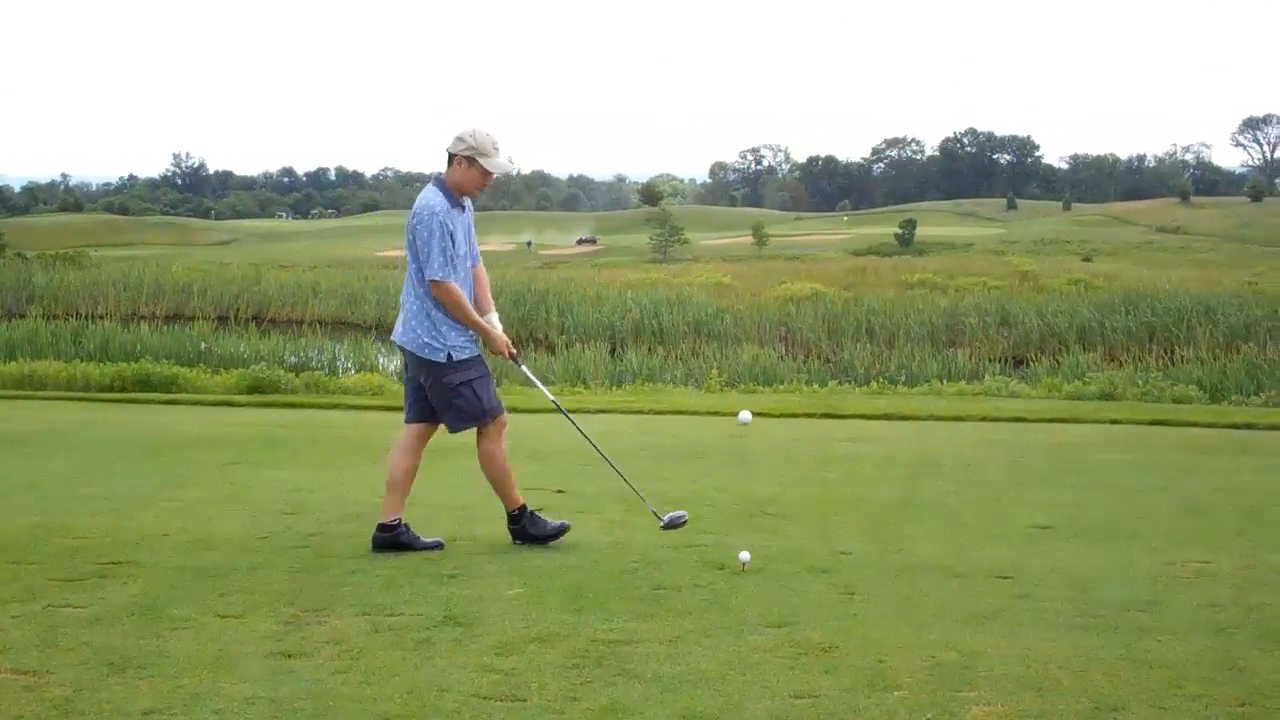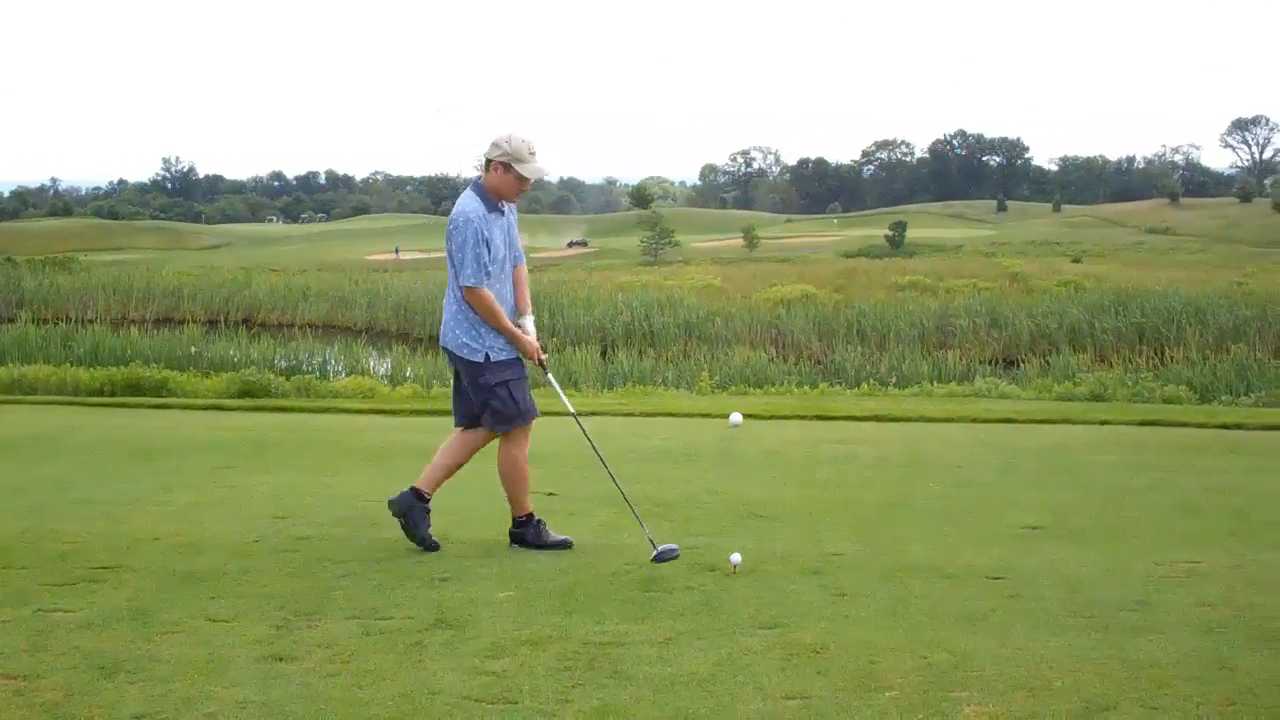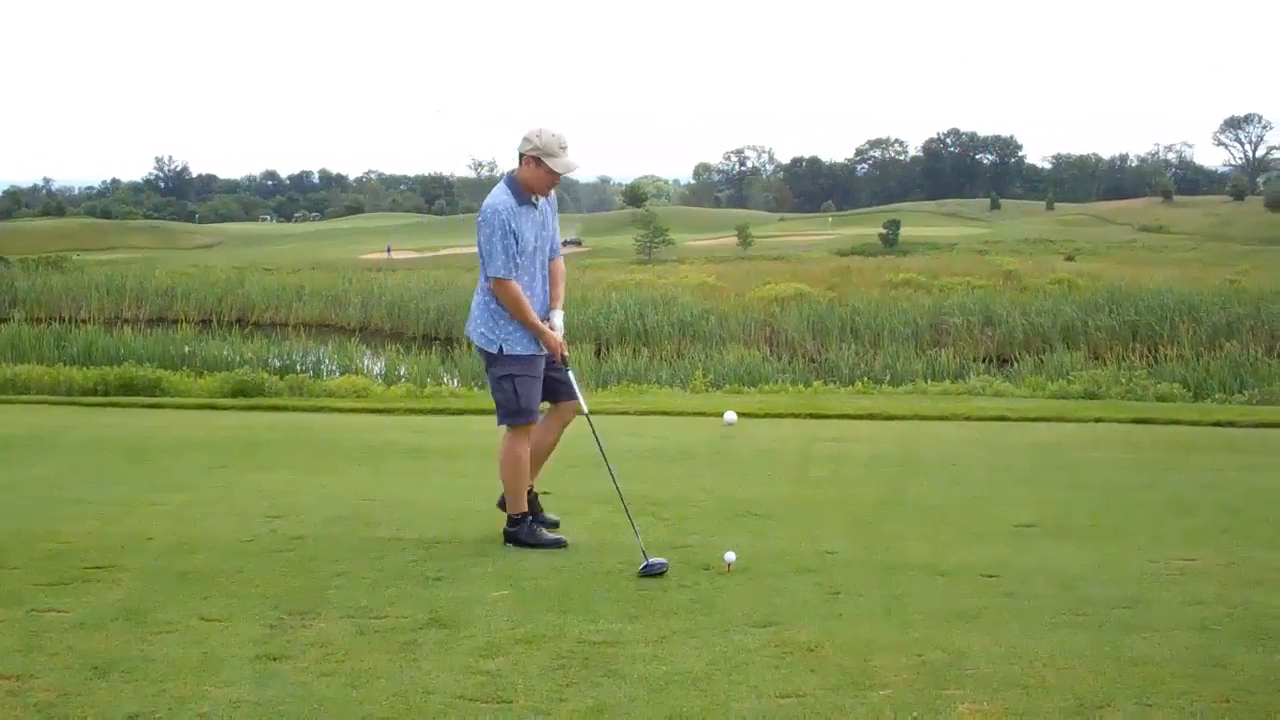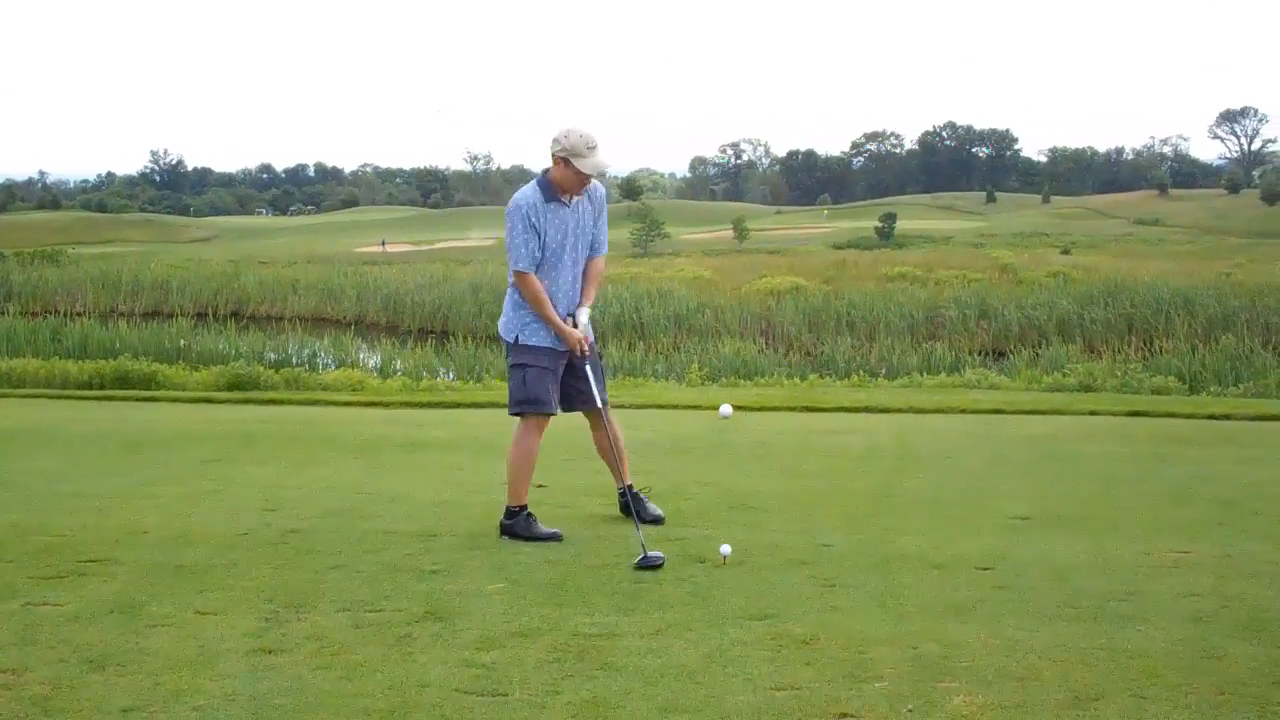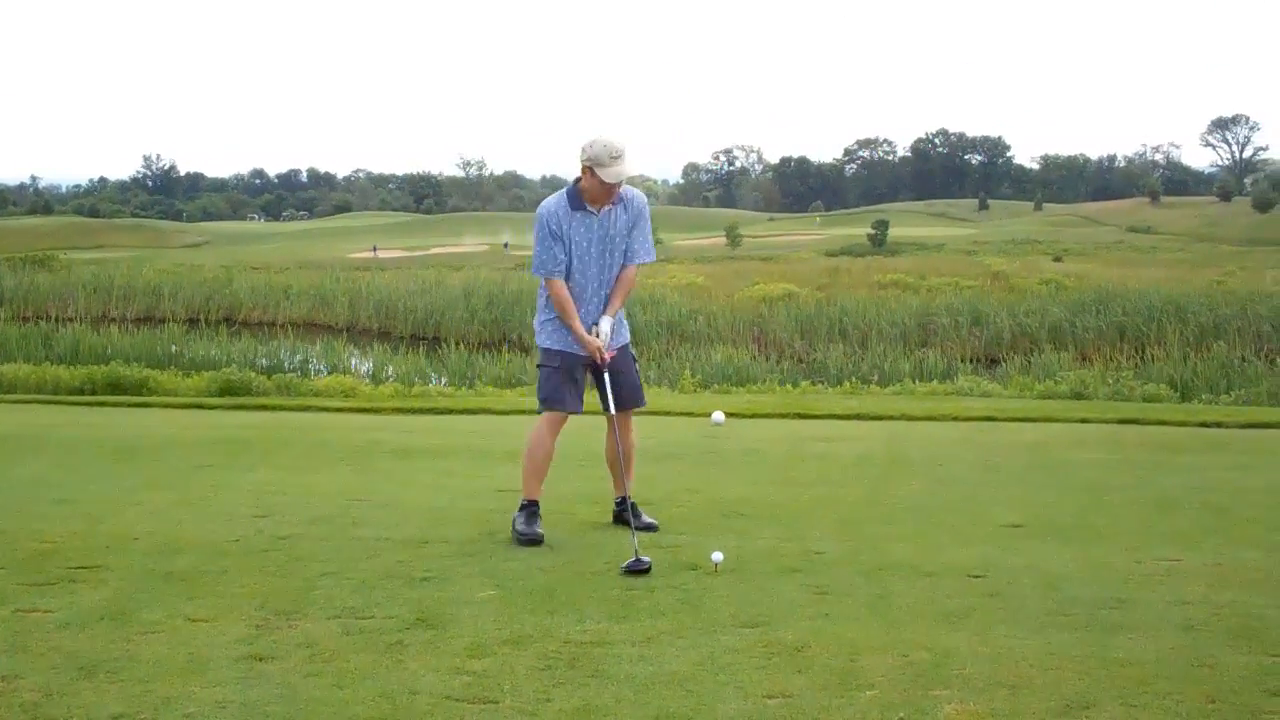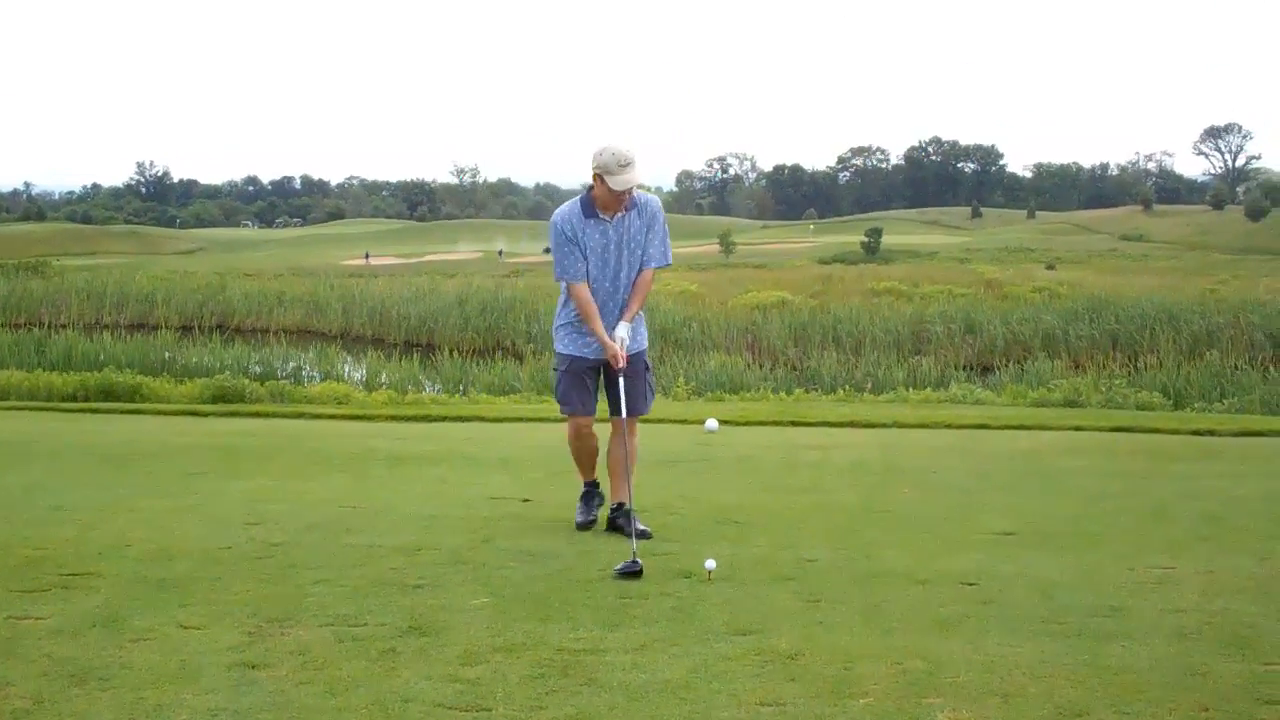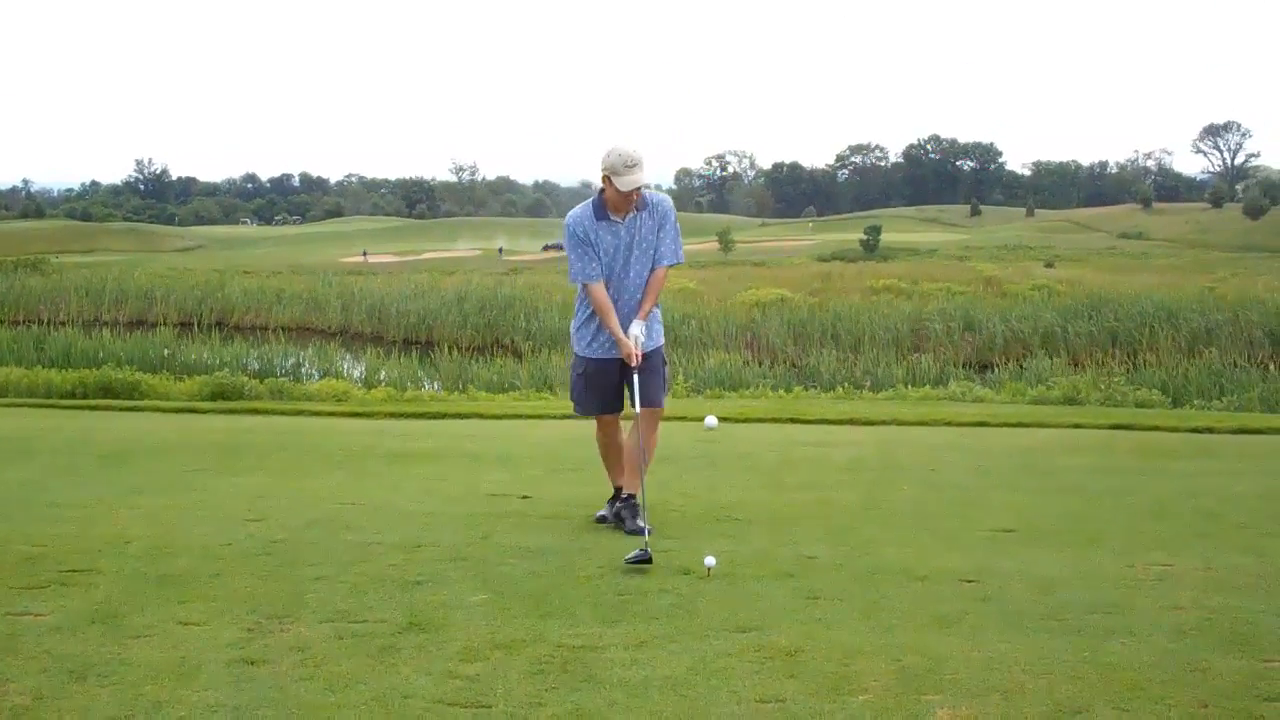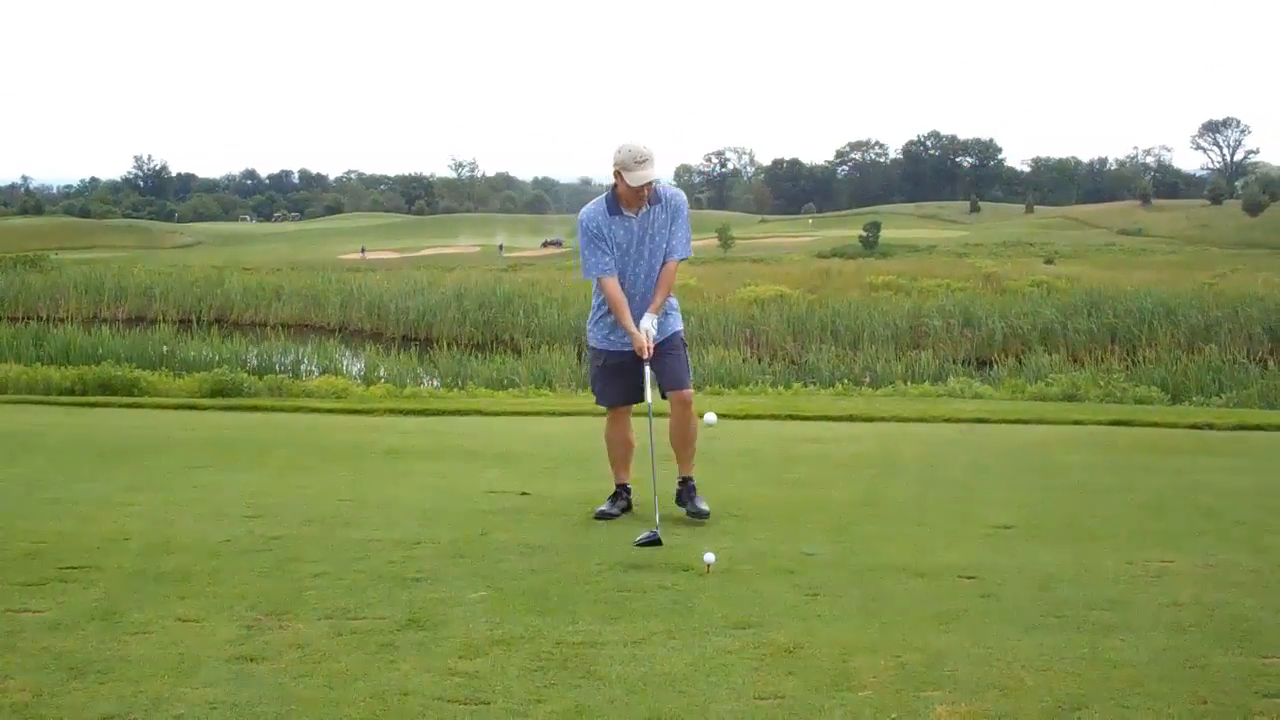
dt=0.2s
person 1, frame 1
left shoulder: (462, 205)
right shoulder: (434, 210)
left elbow: (475, 266)
right elbow: (440, 286)
left wrist: (494, 319)
right wrist: (486, 331)
left hip: (425, 340)
right hip: (443, 343)
left knee: (418, 430)
right knee: (491, 425)
left ankle: (390, 527)
right ankle: (521, 519)
person 1, frame 2
left shoulder: (506, 207)
right shoulder: (468, 216)
left elbow: (517, 264)
right elbow: (473, 291)
left wrist: (527, 321)
right wrist: (517, 338)
left hip: (495, 340)
right hip: (483, 343)
left knee: (474, 431)
right knee: (515, 429)
left ankle: (415, 499)
right ankle: (523, 524)
person 1, frame 3
left shoulder: (546, 198)
right shoulder: (498, 207)
left elbow: (554, 257)
right elbow: (502, 283)
left wrist: (556, 315)
right wrist: (542, 332)
left hip: (536, 331)
right hip: (507, 336)
left knee: (565, 407)
right knee: (521, 425)
left ankle: (520, 492)
right ankle: (517, 522)
person 1, frame 4
left shoulder: (596, 197)
right shoulder: (525, 205)
left elbow: (596, 258)
right elbow: (525, 276)
left wrist: (583, 313)
right wrist: (561, 328)
left hip: (576, 327)
right hip: (534, 332)
left knee: (599, 413)
right knee: (534, 419)
left ankle: (628, 493)
right ankle: (515, 514)
person 1, frame 5
left shoulder: (635, 203)
right shoulder: (551, 213)
left elbow: (632, 266)
right elbow: (554, 282)
left wrist: (608, 320)
right wrist: (582, 335)
left hip: (612, 330)
right hip: (560, 333)
left knee: (621, 417)
right knee: (553, 417)
left ankle: (623, 503)
right ankle: (528, 510)
person 1, frame 6
left shoulder: (650, 208)
right shoulder: (565, 220)
left elbow: (648, 270)
right elbow: (577, 286)
left wrist: (624, 324)
right wrist: (604, 340)
left hip: (629, 335)
right hip: (578, 338)
left knee: (625, 423)
right knee: (580, 420)
left ankle: (619, 508)
right ankle: (590, 487)
person 1, frame 7
left shoulder: (661, 207)
right shoulder: (578, 222)
left elbow: (661, 268)
right elbow: (593, 286)
left wrist: (639, 323)
right wrist: (619, 337)
left hip: (646, 331)
right hip: (595, 337)
left knee: (650, 414)
right knee: (606, 419)
left ankle: (632, 502)
right ankle: (619, 493)
person 1, frame 8
left shoulder: (674, 201)
right shoulder: (591, 218)
left elbow: (672, 263)
right elbow: (606, 281)
left wrist: (651, 316)
right wrist: (631, 332)
left hip: (664, 322)
right hip: (611, 330)
left knee: (683, 398)
right knee: (617, 411)
left ankle: (687, 485)
right ankle: (621, 491)
